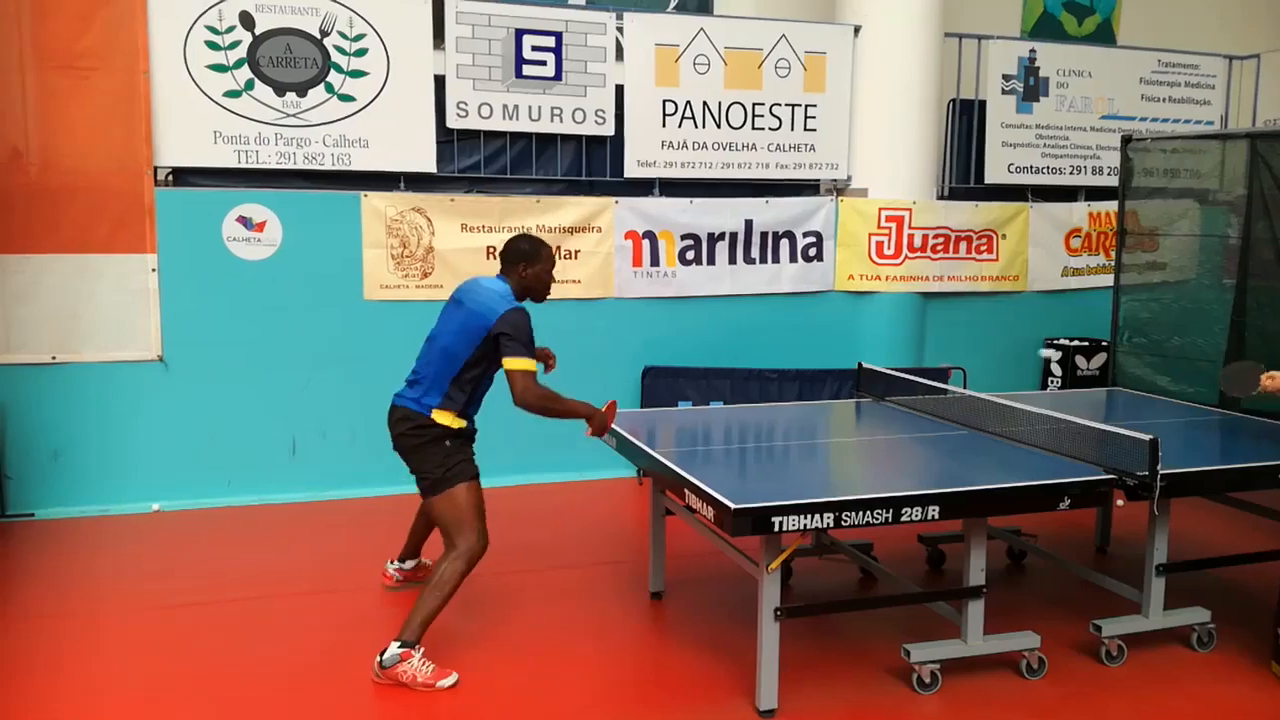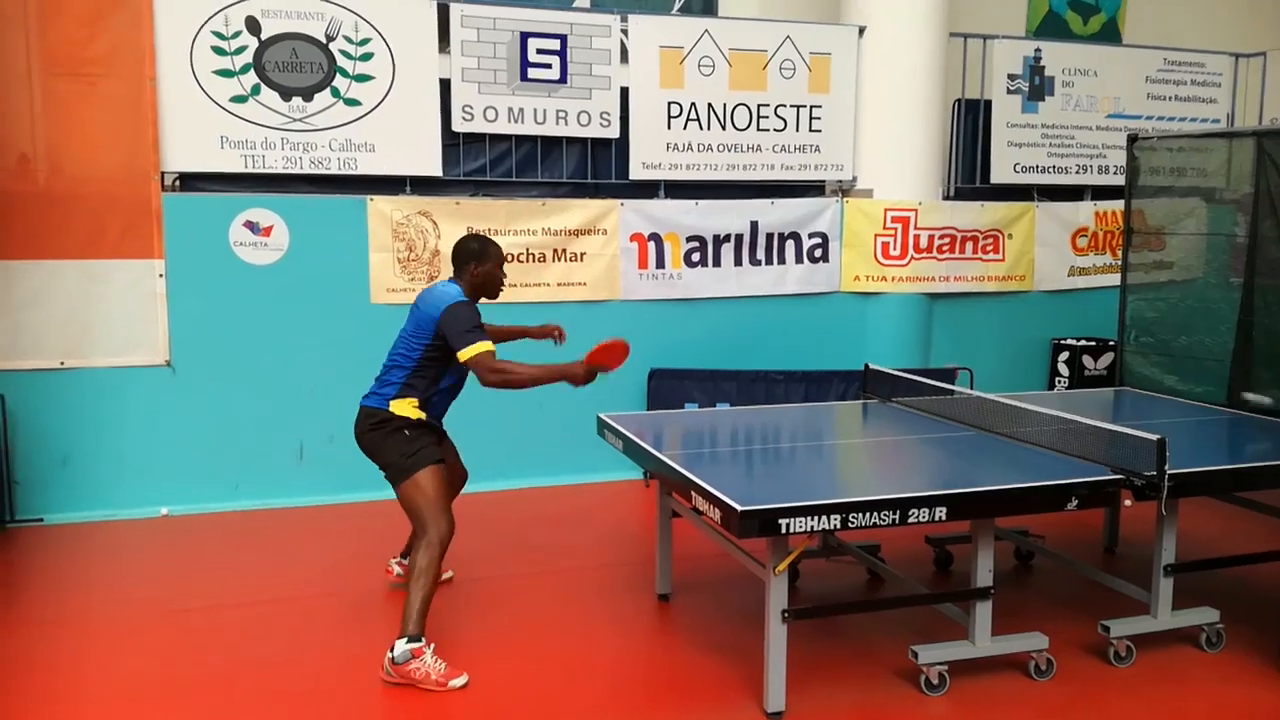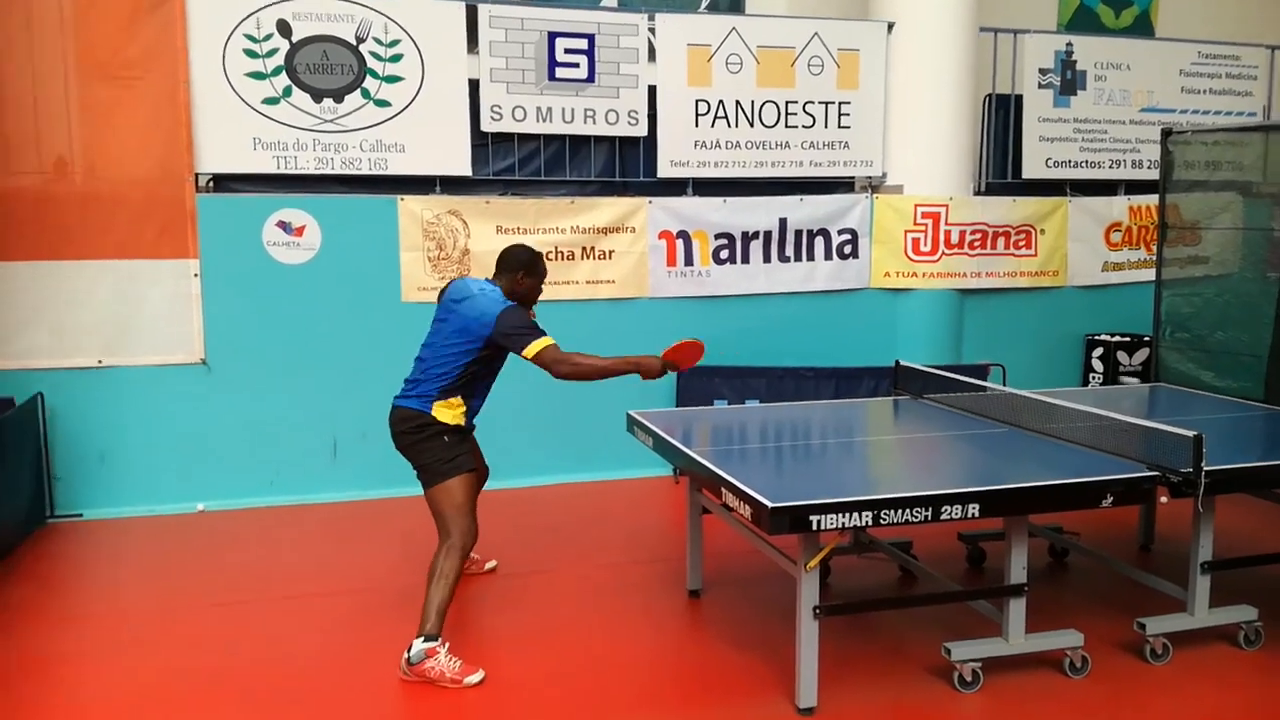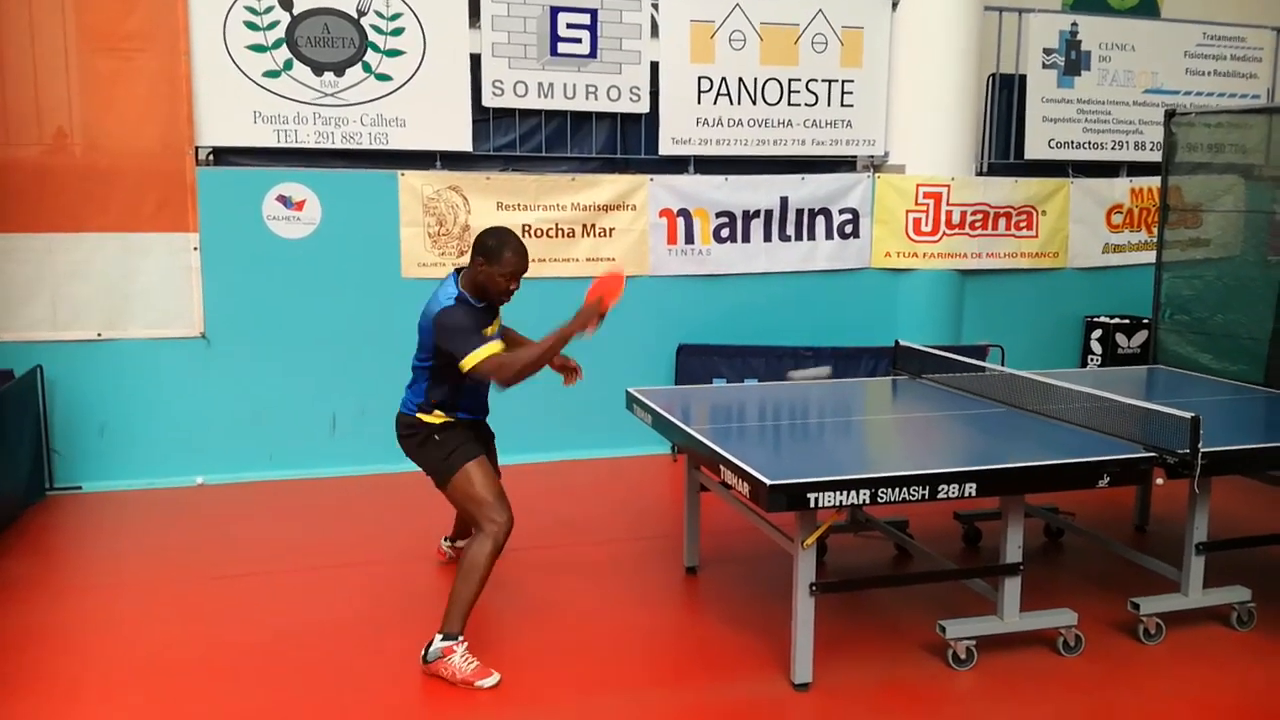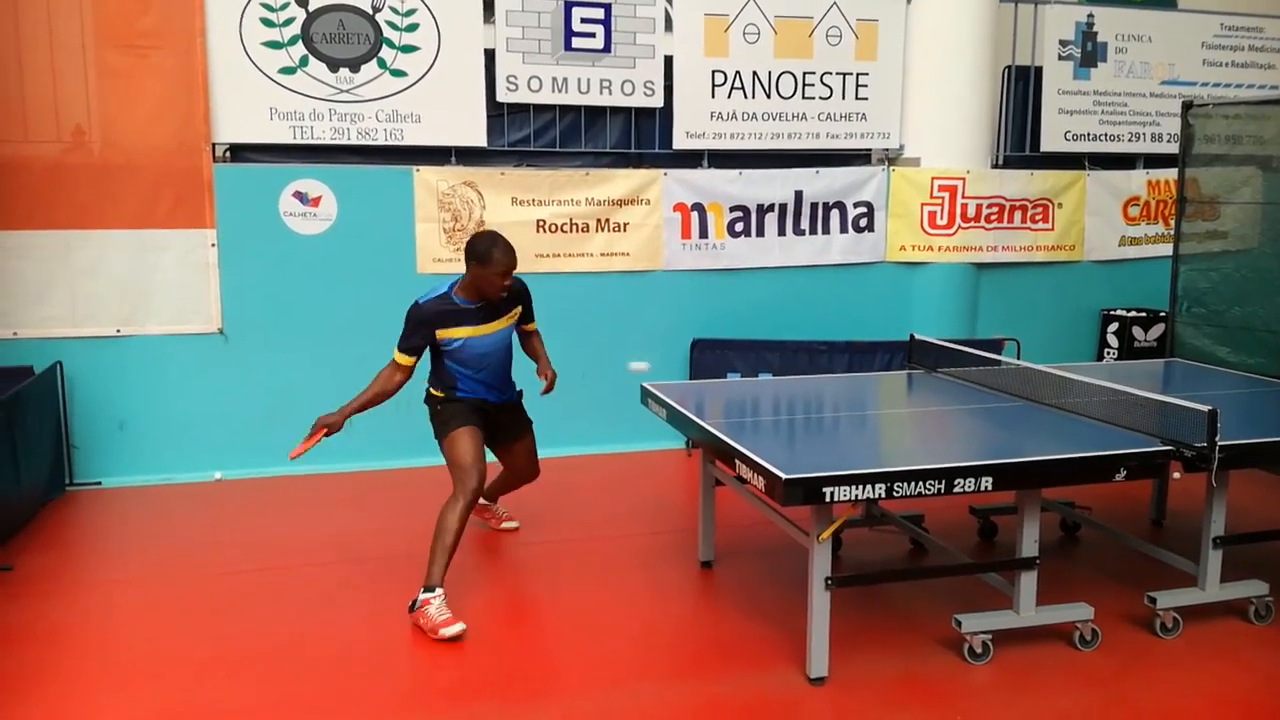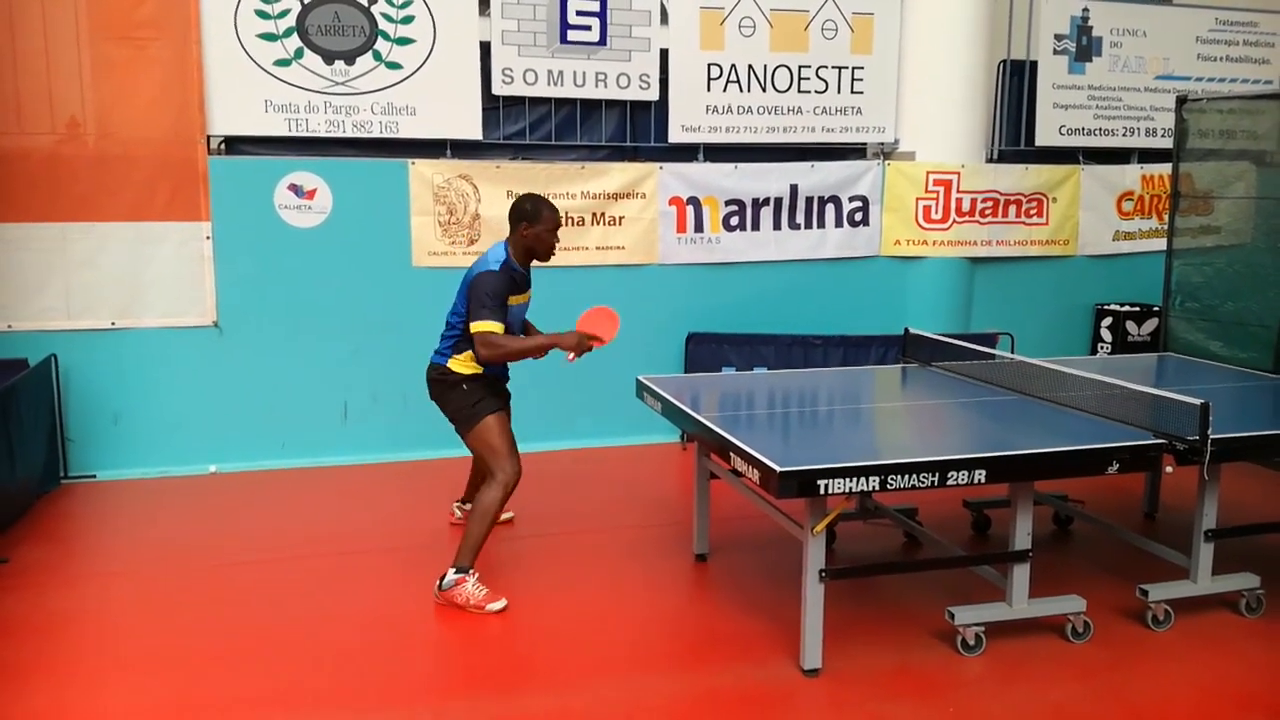
dt=0.7s
person 1, frame 1
left shoulder: (476, 287)
right shoulder: (512, 315)
right elbow: (526, 395)
left wrist: (528, 351)
right wrist: (587, 411)
left hip: (411, 413)
right hip: (430, 426)
left knee: (446, 491)
right knee: (470, 543)
left ankle: (404, 565)
right ankle: (400, 654)
person 1, frame 2
left shoulder: (447, 295)
right shoulder: (456, 308)
left elbow: (476, 342)
right elbow: (489, 372)
left wrist: (532, 332)
right wrist: (565, 372)
left hip: (411, 417)
right hip: (391, 423)
left knee: (453, 478)
right knee: (438, 530)
left ankle: (406, 563)
right ankle: (409, 650)
person 1, frame 3
left shoulder: (460, 288)
right shoulder: (505, 315)
right elbow: (562, 366)
right wrist: (638, 365)
left hip: (415, 413)
right hip: (430, 425)
left knee: (475, 474)
right knee: (461, 532)
left ankle: (458, 560)
right ankle: (425, 650)
person 1, frame 4
left shoulder: (472, 291)
right shoulder: (449, 315)
left elbow: (497, 338)
right elbow: (502, 372)
left wrist: (554, 356)
right wrist: (561, 337)
left hip: (459, 420)
right hip: (432, 428)
left knee: (482, 486)
right knee: (496, 522)
left ankle: (456, 542)
right ankle: (445, 648)
person 1, frame 5
left shoulder: (516, 292)
right shoulder: (428, 311)
left elbow: (529, 332)
right elbow: (399, 371)
left wrist: (543, 362)
right wrist: (345, 412)
left hip: (504, 402)
right hip: (455, 404)
left knee: (526, 471)
right knee: (468, 485)
left ankle: (485, 502)
right ankle: (429, 598)
person 1, frame 6
left shoulder: (518, 262)
right shoulder: (492, 276)
right elbow: (488, 347)
left wrist: (530, 332)
right wrist: (559, 341)
left hip: (483, 374)
right hip: (460, 377)
left knee: (498, 447)
right knee: (506, 472)
left ankle: (467, 506)
right ankle: (456, 579)
